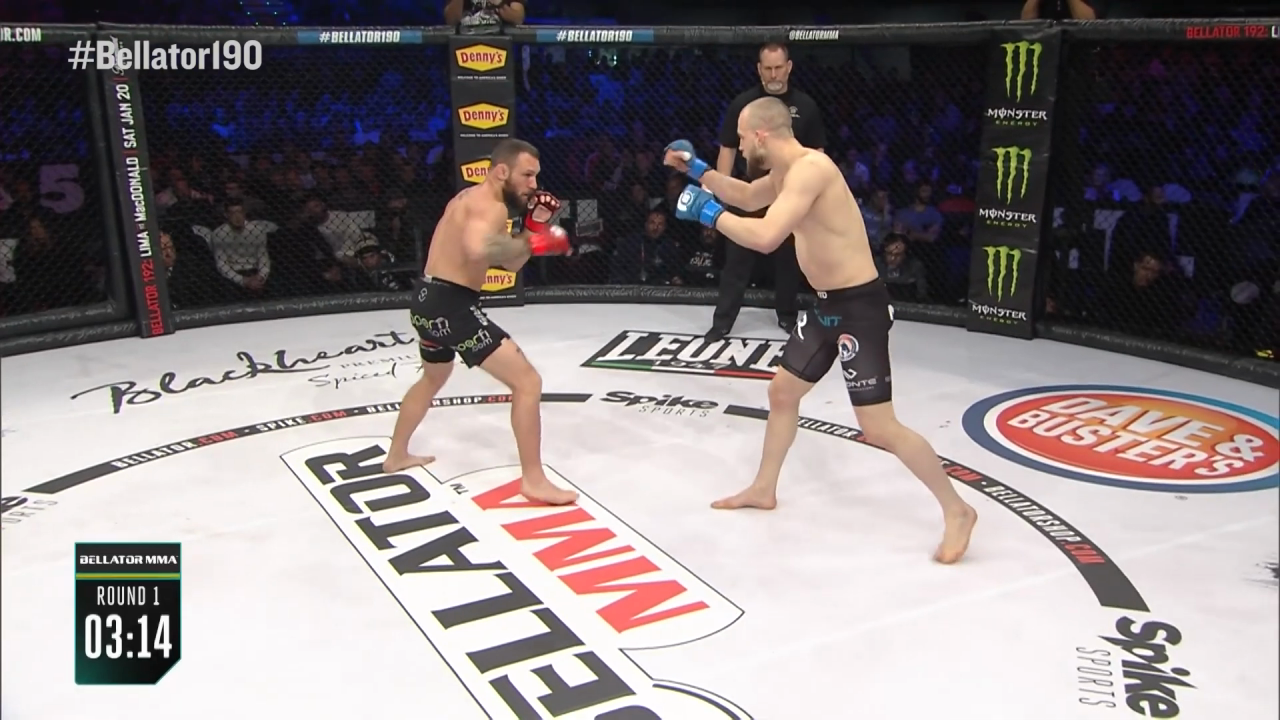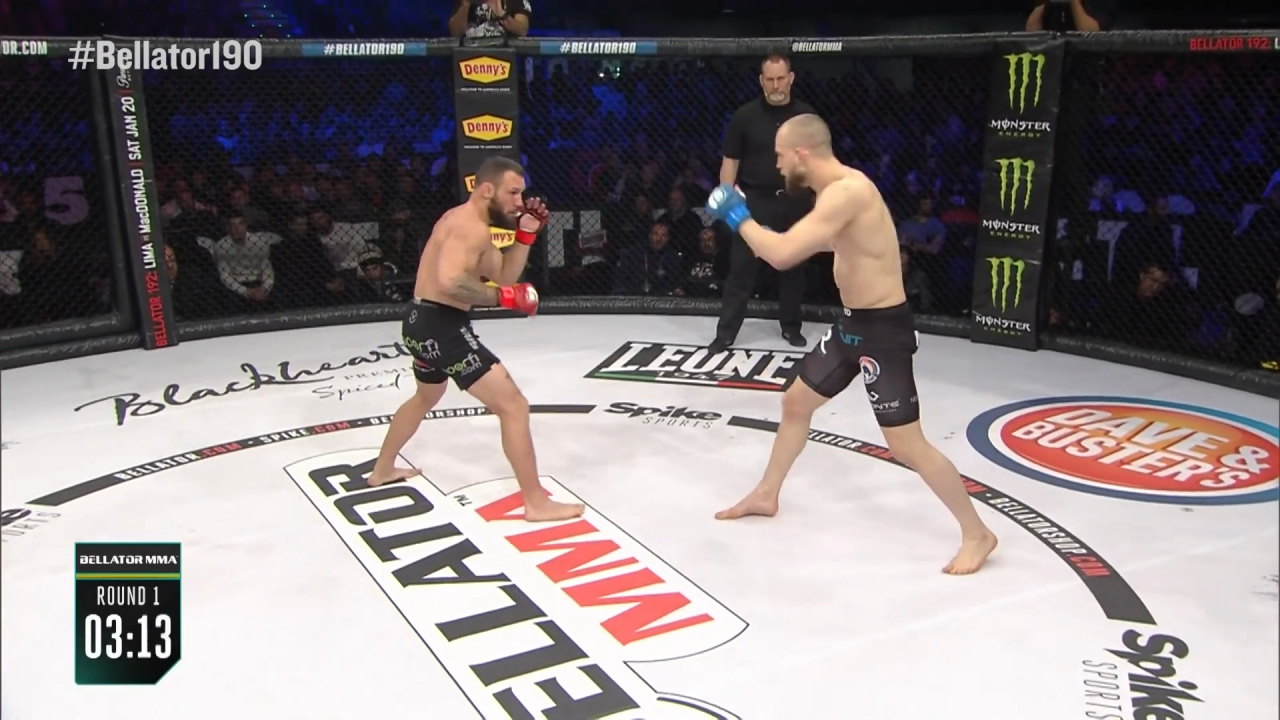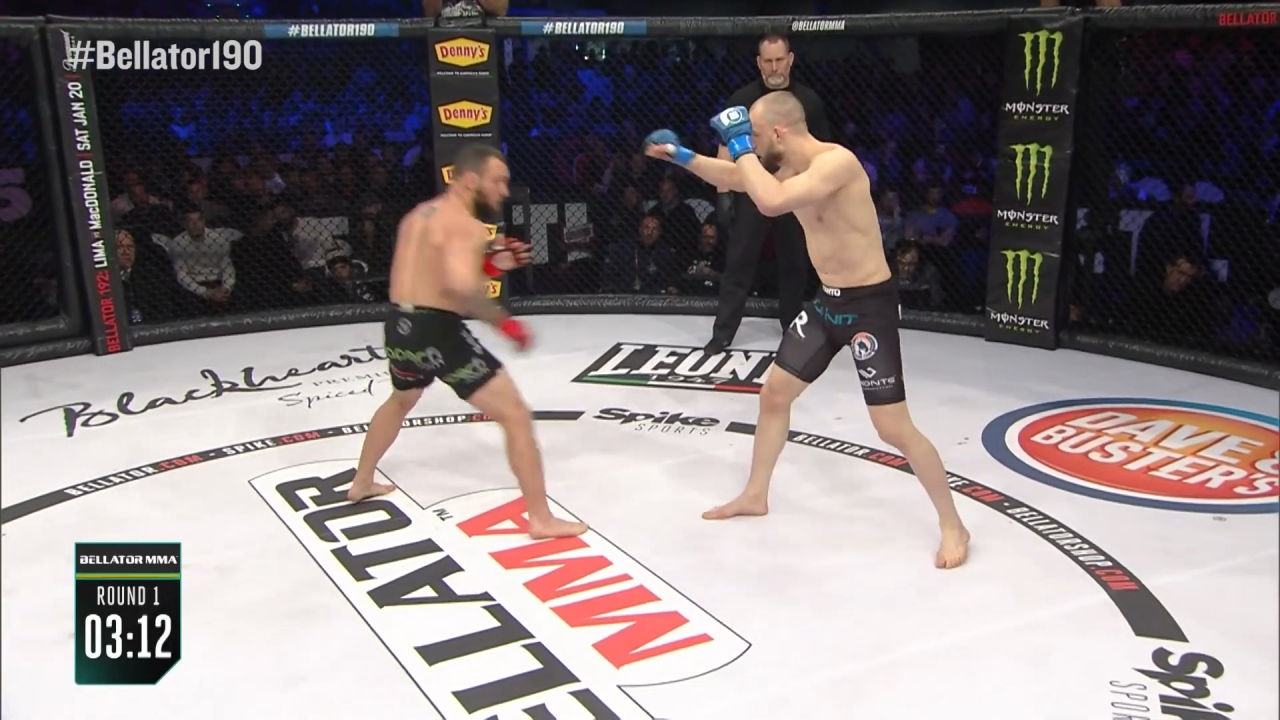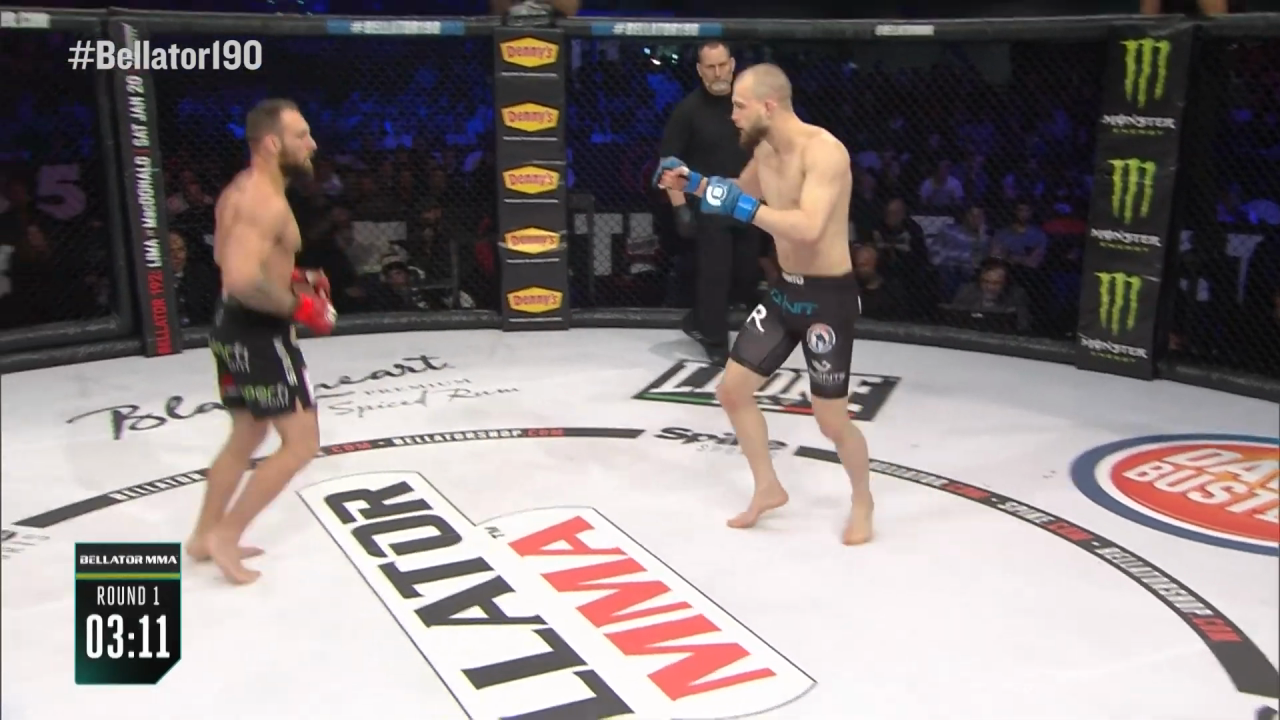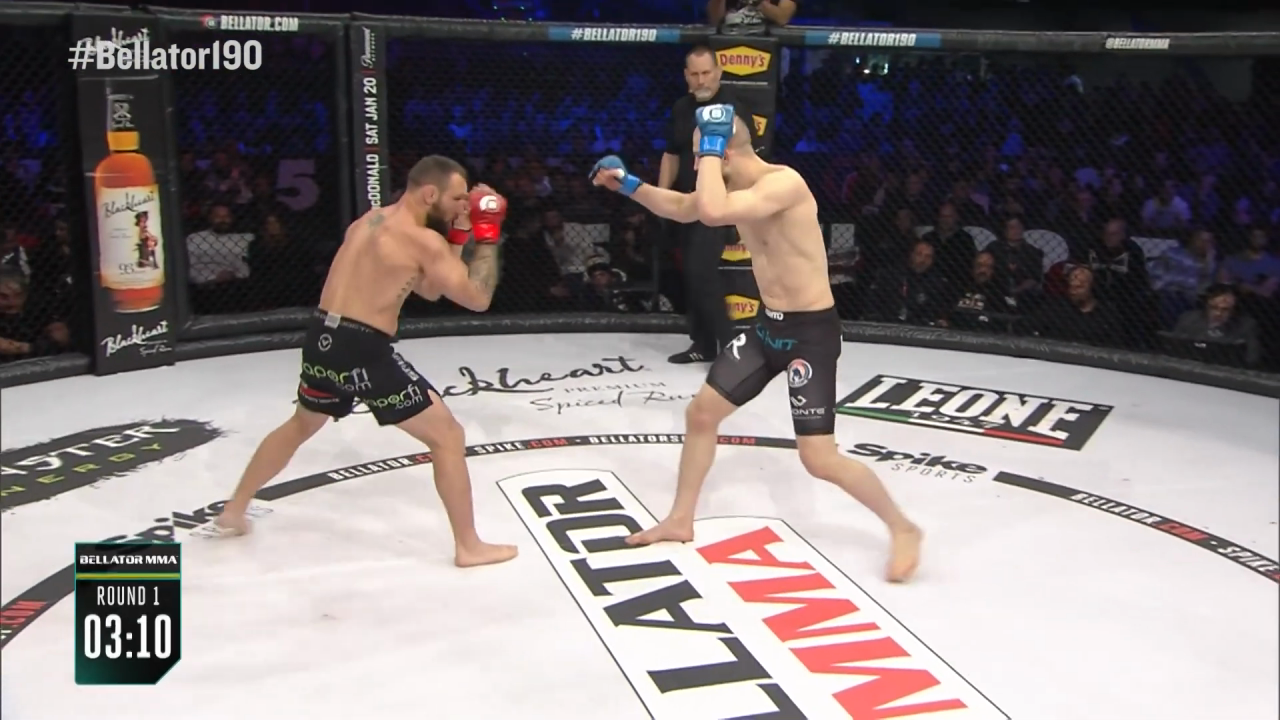
dt=1s
person 1, frame 1
left shoulder: (811, 168)
right shoulder: (789, 171)
left elbow: (765, 237)
right elbow: (749, 198)
left wrist: (708, 213)
right wrist: (698, 170)
left hip: (860, 307)
right hip: (827, 305)
left knee: (879, 428)
right knee: (782, 394)
left ankle: (956, 512)
right ankle: (762, 489)
person 1, frame 2
left shoulder: (847, 192)
right shoulder: (836, 187)
left elbow: (782, 254)
left wrist: (739, 217)
right wrist: (781, 239)
left hip: (884, 329)
right hip: (852, 323)
left knee: (907, 446)
right knee: (795, 404)
left ankle: (977, 535)
right ankle: (765, 496)
person 1, frame 3
left shoulder: (836, 162)
right shoulder: (795, 164)
left elbow: (771, 201)
right elbow: (737, 179)
left wrist: (740, 146)
right wrist: (681, 154)
left hip: (870, 306)
right hip: (827, 302)
left knee: (893, 427)
right knee: (773, 396)
left ankle: (952, 526)
right ankle: (753, 496)
person 1, frame 4
left shoulder: (824, 150)
right shoulder: (766, 150)
left elbow: (809, 229)
right elbow: (739, 195)
left wrist: (744, 208)
right wrist: (692, 182)
left hip: (829, 296)
right hip: (785, 290)
left knee: (831, 420)
right knee: (731, 390)
left ankle: (862, 501)
right ankle: (767, 490)
person 1, frame 5
left shoulder: (783, 184)
right shoulder: (744, 186)
left elbow: (712, 211)
right elbow: (683, 208)
left wrist: (709, 146)
right wrist: (626, 183)
left hip: (810, 331)
right hip: (771, 325)
left knee: (819, 458)
right knee: (701, 413)
left ankle: (901, 529)
right ankle: (680, 520)
person 2, frame 1
left shoulder: (474, 199)
right shoulder: (490, 205)
left elbow: (509, 260)
right elbow: (479, 250)
left wrist: (536, 222)
right wrist: (538, 243)
left hip: (429, 300)
right hip: (452, 305)
left knee: (432, 379)
right knee: (527, 382)
left ankle: (397, 455)
right ankle: (534, 479)
person 2, frame 2
left shoulder: (459, 219)
right shoulder: (471, 228)
left elbow: (504, 275)
right elbow: (449, 283)
left wrist: (526, 234)
right wrist: (505, 297)
left hip: (420, 322)
right hip: (443, 326)
left knee: (425, 398)
right knee: (514, 407)
left ankle: (383, 469)
right ankle: (536, 502)
person 2, frame 3
left shoulder: (419, 215)
right shoulder: (465, 226)
right elbow: (461, 287)
left wrist: (494, 263)
right wrist: (504, 321)
left hip: (400, 328)
right hip: (438, 333)
left knee: (399, 404)
right knee: (516, 416)
left ankle: (362, 483)
right ankle: (541, 518)
person 2, frame 4
left shoulder: (242, 190)
right shoulder: (264, 201)
right elbow: (242, 278)
left wrist: (292, 280)
right wrist: (300, 306)
left hip: (236, 328)
right hip: (258, 333)
left knee: (246, 439)
right knee: (301, 442)
left ankle: (205, 536)
right ankle: (224, 533)
person 2, frame 5
left shoulder: (367, 222)
right shoulder: (422, 241)
right elbow: (478, 299)
left wrist: (455, 238)
right wrist: (489, 235)
left hip: (322, 340)
right hip: (363, 352)
left knee: (299, 428)
right knee: (448, 438)
left ankle: (234, 511)
right ankle: (470, 545)
person 3, frame 1
left shoulder: (805, 105)
right shoulder: (742, 103)
left elbow: (816, 151)
right elbow: (727, 149)
left knee: (789, 257)
right knee: (738, 258)
left ankle: (787, 315)
right ankle: (723, 321)
person 3, frame 2
left shoulder: (807, 116)
right shoulder: (745, 115)
right elbow: (729, 160)
left hip: (793, 202)
right hip: (753, 200)
left knee: (792, 268)
right knee: (741, 269)
left ankle: (791, 327)
right ankle: (726, 332)
person 3, frame 3
left shoulder: (809, 100)
right shoulder: (742, 99)
right elbow: (726, 148)
right wrist: (723, 192)
left knee: (794, 263)
right knee: (739, 263)
left ankle: (792, 325)
right ankle: (723, 332)
person 3, frame 4
right shoulder: (688, 109)
right elbow: (669, 160)
right wrist: (680, 207)
left knee: (746, 273)
right knee: (715, 276)
left ankle: (697, 323)
right ankle: (717, 343)
person 3, frame 5
left shoulder: (732, 109)
right shoulder: (681, 109)
left knee: (700, 272)
right knee: (693, 275)
left ankle: (727, 342)
right ankle: (704, 344)
